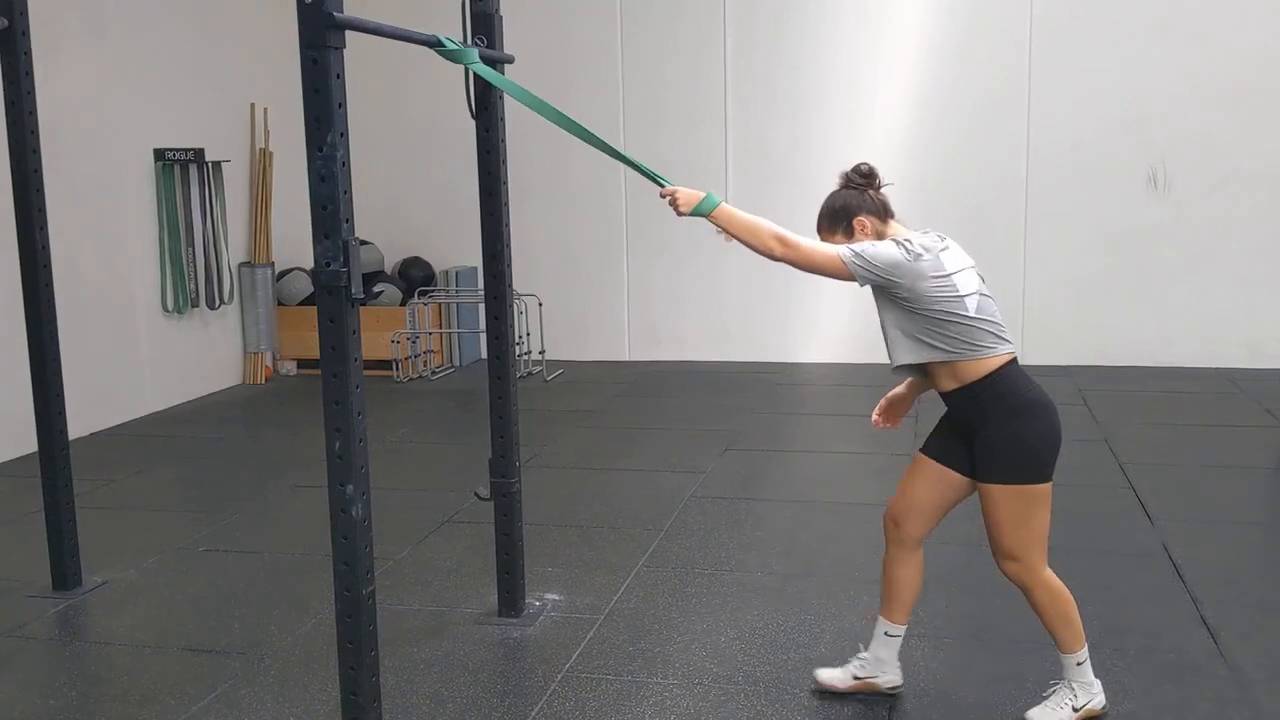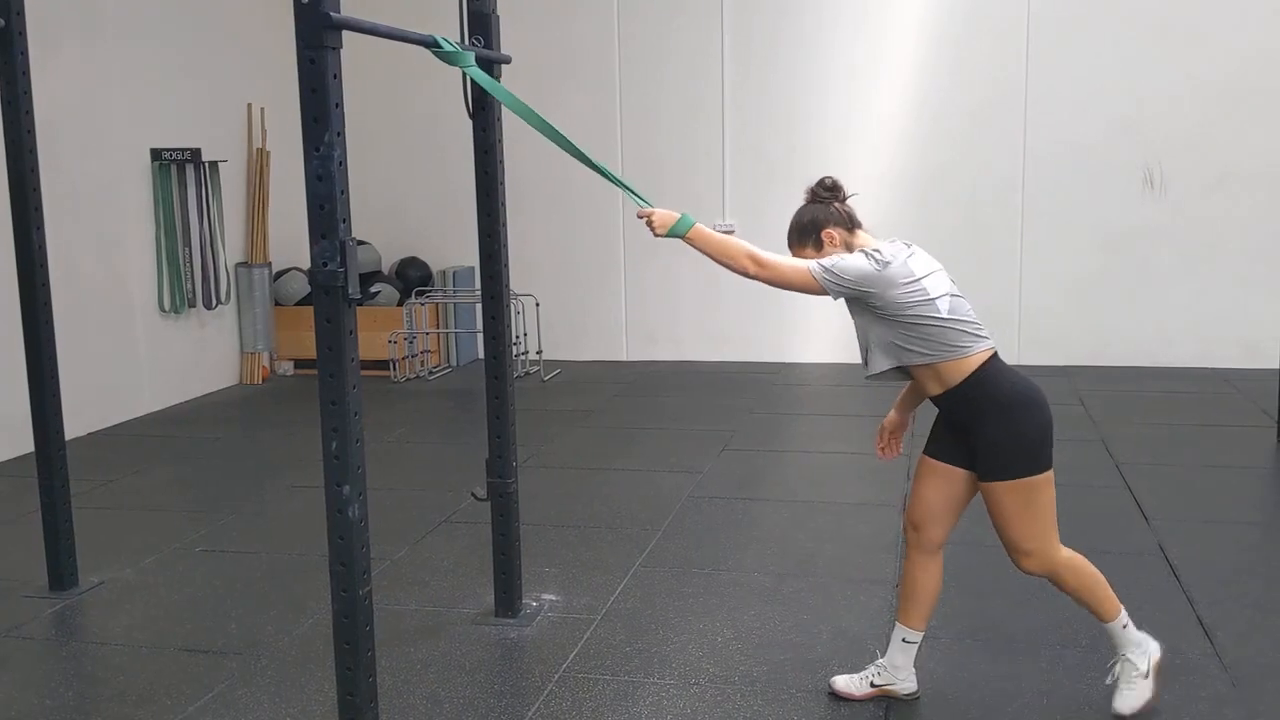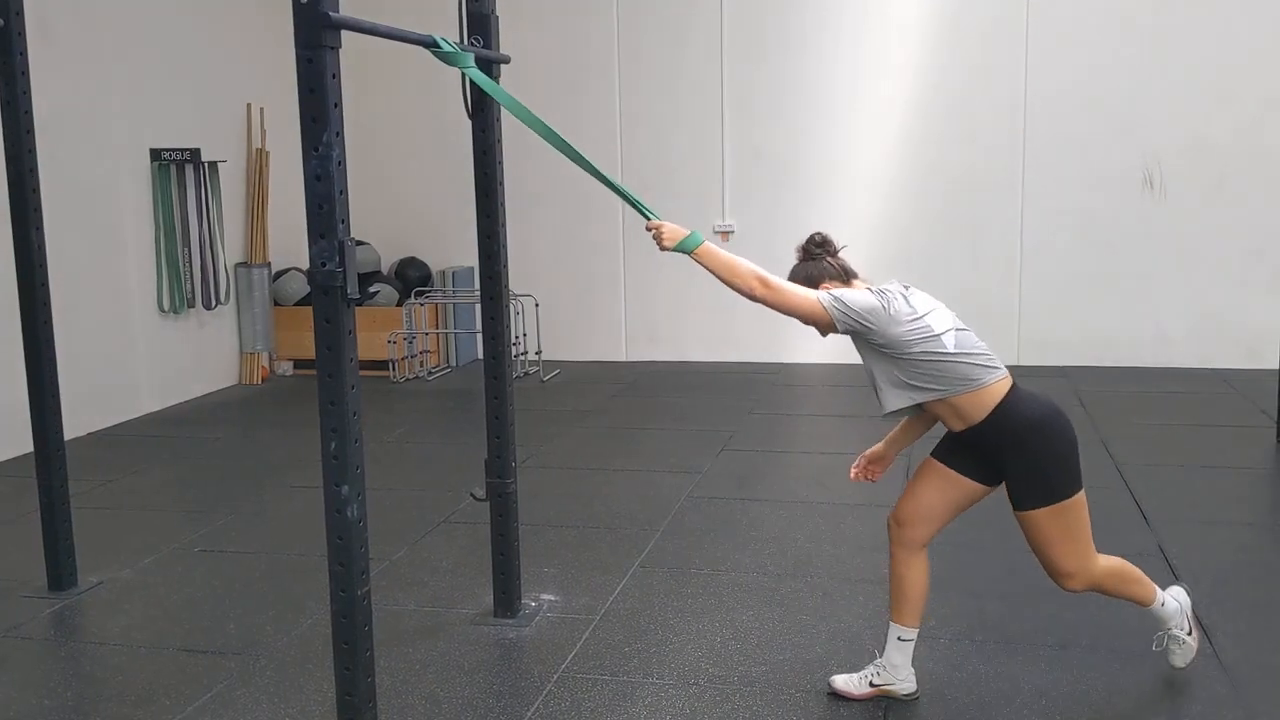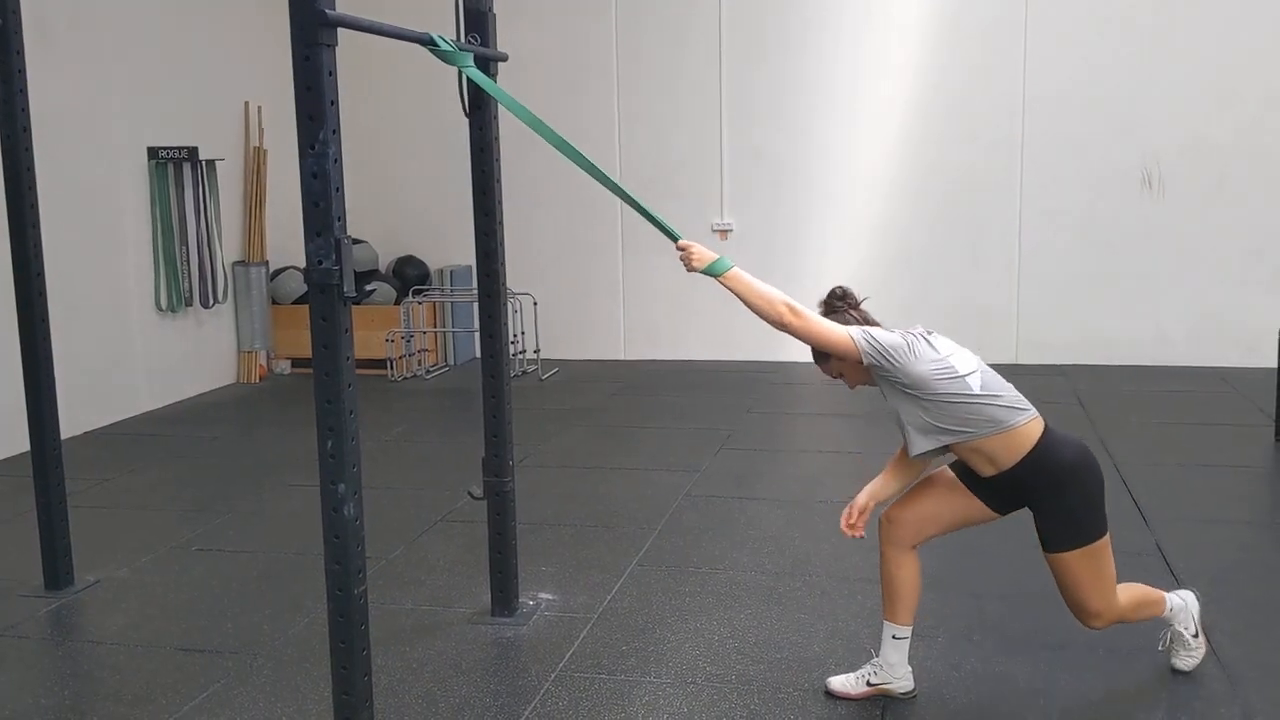
dt=0.4s
person 1, frame 1
left shoulder: (897, 259)
right shoulder: (926, 246)
left elbow: (784, 247)
left wrist: (706, 206)
right wrist: (909, 387)
left hip: (1012, 416)
right hip: (968, 416)
left knee: (1019, 562)
right knee: (903, 524)
right ankle: (879, 665)
person 1, frame 2
left shoulder: (870, 270)
right shoulder: (894, 256)
left elbow: (756, 263)
left wrist: (681, 224)
right wrist: (901, 411)
left hip: (1005, 412)
right hip: (964, 414)
left knee: (1034, 554)
right knee: (921, 533)
left ankle: (1134, 650)
right ankle: (895, 672)
person 1, frame 3
left shoulder: (869, 309)
right shoulder: (888, 303)
left elbow: (763, 287)
left wrist: (690, 242)
right wrist: (887, 449)
left hip: (1029, 435)
right hip: (979, 435)
left knee: (1072, 570)
right knee: (906, 529)
left ankle: (1169, 606)
right ankle: (895, 671)
person 1, frame 4
left shoulder: (895, 351)
right shoulder: (903, 365)
left elbow: (792, 317)
right elbow: (916, 454)
left wrist: (719, 267)
right wrist: (867, 498)
left hip: (1058, 475)
right hip: (1003, 471)
left knee: (1095, 610)
right knee: (897, 527)
left ankle: (1176, 607)
right ankle: (892, 670)
